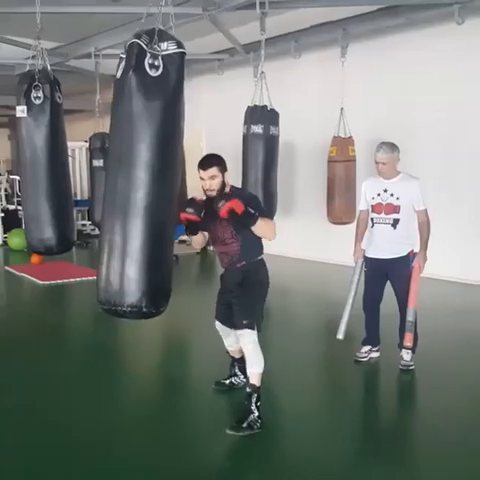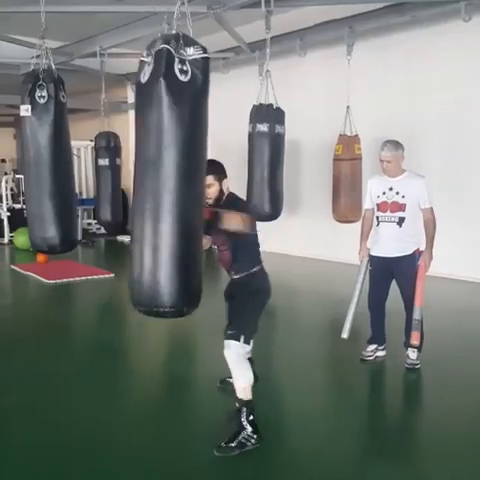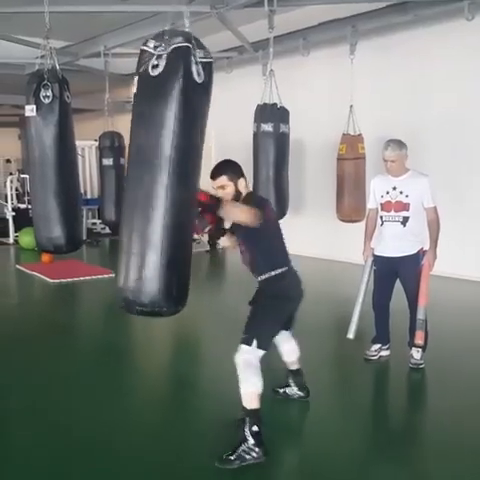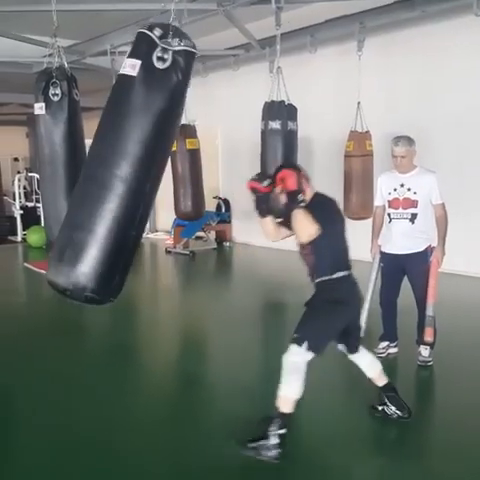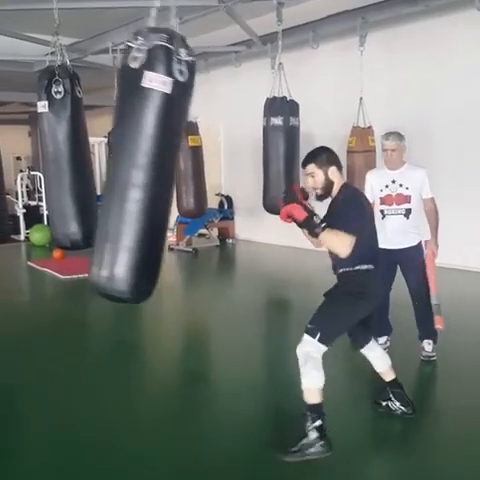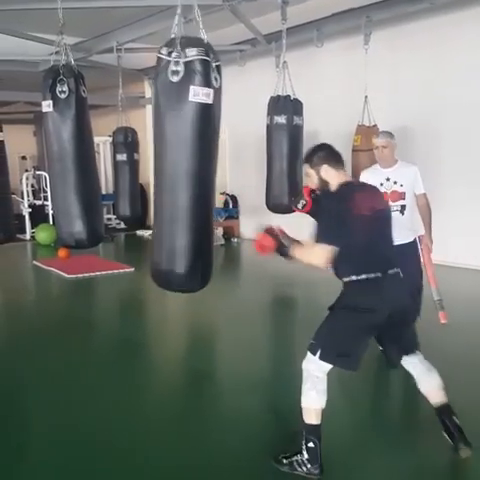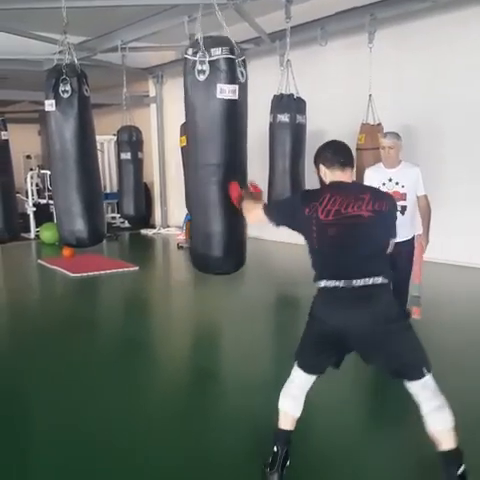
dt=0.4s
person 1, frame 1
left shoulder: (245, 198)
right shoulder: (207, 205)
left elbow: (270, 232)
right elbow: (198, 244)
left wrist: (244, 213)
right wrist: (192, 223)
left hip: (252, 274)
right hip: (230, 273)
left knee: (246, 335)
right knee: (223, 325)
left ankle: (254, 408)
right ankle: (240, 373)
person 1, frame 2
left shoulder: (235, 206)
right shoulder: (212, 211)
left elbow: (239, 222)
right elbow: (204, 242)
left wrist: (212, 217)
left hip: (253, 284)
right hip: (238, 282)
left knee: (232, 347)
right knee: (237, 336)
left ankle: (248, 426)
right ankle: (245, 375)
person 1, frame 3
left shoulder: (256, 204)
right shoulder: (235, 210)
left elbow: (246, 216)
right elbow: (230, 241)
left hip: (280, 286)
right hip: (281, 285)
left knee: (245, 357)
right knee: (280, 334)
left ankle: (252, 440)
right ankle: (297, 384)
person 1, frame 4
left shoulder: (324, 206)
right shoulder: (306, 208)
left elbow: (305, 235)
right elbow: (274, 234)
left wrist: (295, 199)
right wrist: (262, 203)
left hip: (335, 293)
right hip: (342, 293)
left knee: (294, 358)
right knee: (354, 350)
left ankle: (275, 437)
right ankle: (395, 403)
person 1, frame 5
left shoulder: (350, 199)
right shoulder: (340, 200)
left elbow: (343, 247)
right elbow: (319, 241)
left wrist: (309, 220)
right wrist: (301, 215)
left hip: (356, 285)
right hip: (362, 284)
left knee: (308, 349)
right knee: (364, 341)
left ankle: (317, 433)
right ankle: (399, 398)
person 1, frame 6
left shoulder: (335, 202)
right shoulder: (372, 194)
left elbow: (320, 257)
left wrist: (283, 245)
right wrist: (315, 206)
left hip: (363, 295)
right hip: (394, 289)
left knee: (314, 366)
right knee: (412, 357)
right ankle: (454, 429)
person 1, frame 7
left shoulder: (307, 202)
right shoulder: (383, 201)
left elbow: (255, 214)
left wrist: (243, 197)
left hip: (331, 305)
right hip: (377, 303)
left knee: (300, 376)
right knee: (422, 384)
person 2, frame 1
left shoulder: (412, 184)
right shoulder: (369, 184)
left elbow: (423, 219)
left wrist: (422, 251)
right wrist: (358, 245)
left hip: (402, 256)
right hip: (373, 255)
left knee: (406, 305)
right knee: (370, 302)
left ankle: (407, 350)
right ankle: (371, 345)
person 2, frame 2
left shoulder: (417, 183)
right shoulder: (374, 183)
left elbow: (428, 217)
left wrist: (428, 249)
right wrist: (363, 244)
left hip: (407, 254)
right hip: (378, 254)
left knee: (412, 303)
right knee: (375, 301)
left ankle: (413, 348)
right ankle: (377, 344)
person 2, frame 3
left shoulder: (421, 182)
right shoulder: (377, 182)
left elbow: (432, 216)
left wrist: (432, 249)
right wrist: (367, 244)
left hip: (411, 254)
right hip: (382, 254)
left knee: (416, 303)
right knee: (379, 301)
left ankle: (417, 348)
right ankle: (381, 343)
person 2, frame 4
left shoulder: (428, 178)
right shoulder: (384, 179)
left elbow: (440, 213)
left wrist: (440, 245)
right wrist: (375, 241)
left hip: (419, 251)
right hip: (389, 251)
left knee: (424, 300)
right knee: (387, 299)
left ankle: (425, 345)
right ankle: (389, 341)
person 2, frame 5
left shoulder: (418, 174)
right shoulder: (373, 176)
left elbow: (429, 206)
left wrist: (433, 238)
left hip: (411, 245)
right hip: (381, 246)
left knee: (420, 293)
right knee: (379, 294)
left ankle: (427, 339)
right ankle: (382, 335)
person 2, frame 6
left shoulder: (411, 171)
right shoulder: (367, 175)
left elbow: (422, 202)
left wrist: (427, 233)
left hip: (406, 240)
left knee: (414, 283)
person 2, frame 7
left shoulder: (413, 171)
right shoulder: (370, 173)
left elbow: (423, 202)
left wrist: (424, 233)
left hip: (405, 239)
left knee: (401, 283)
